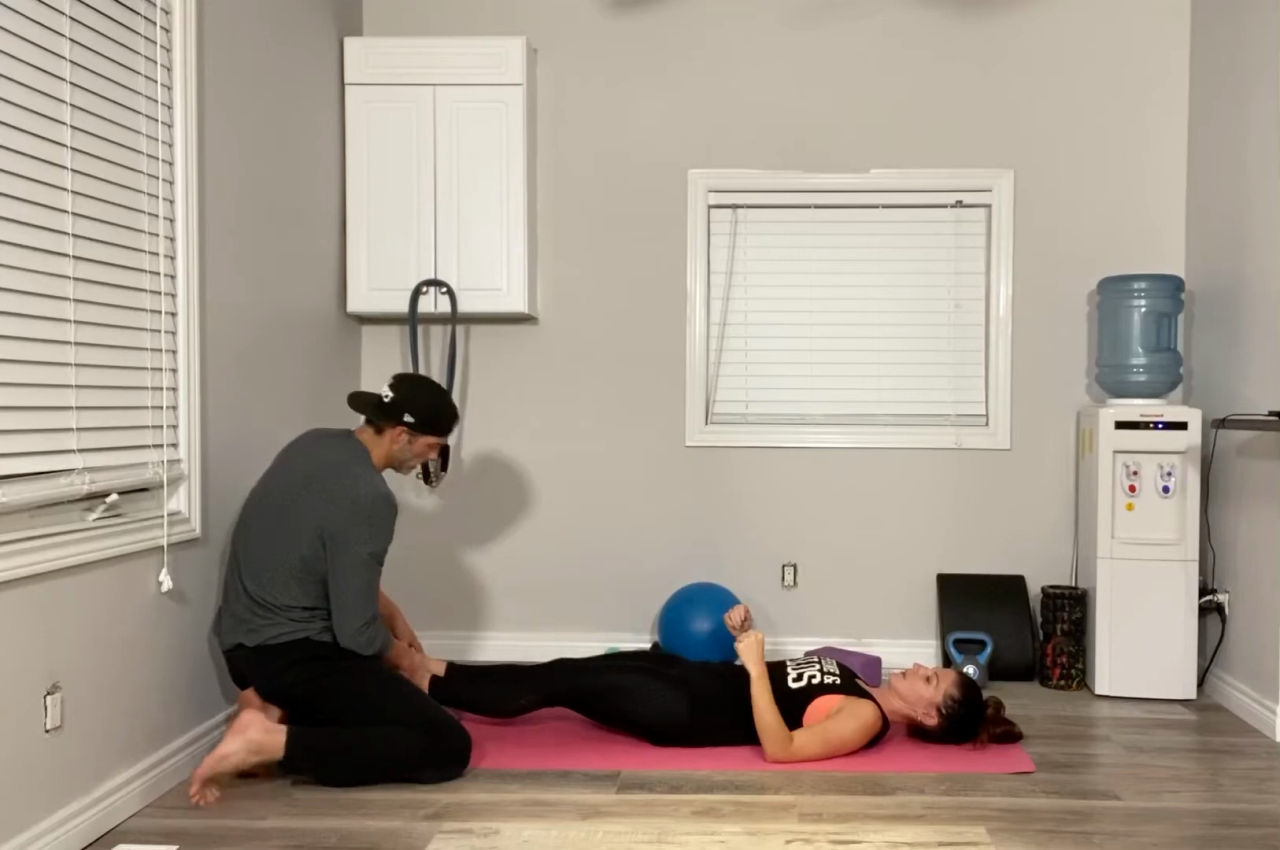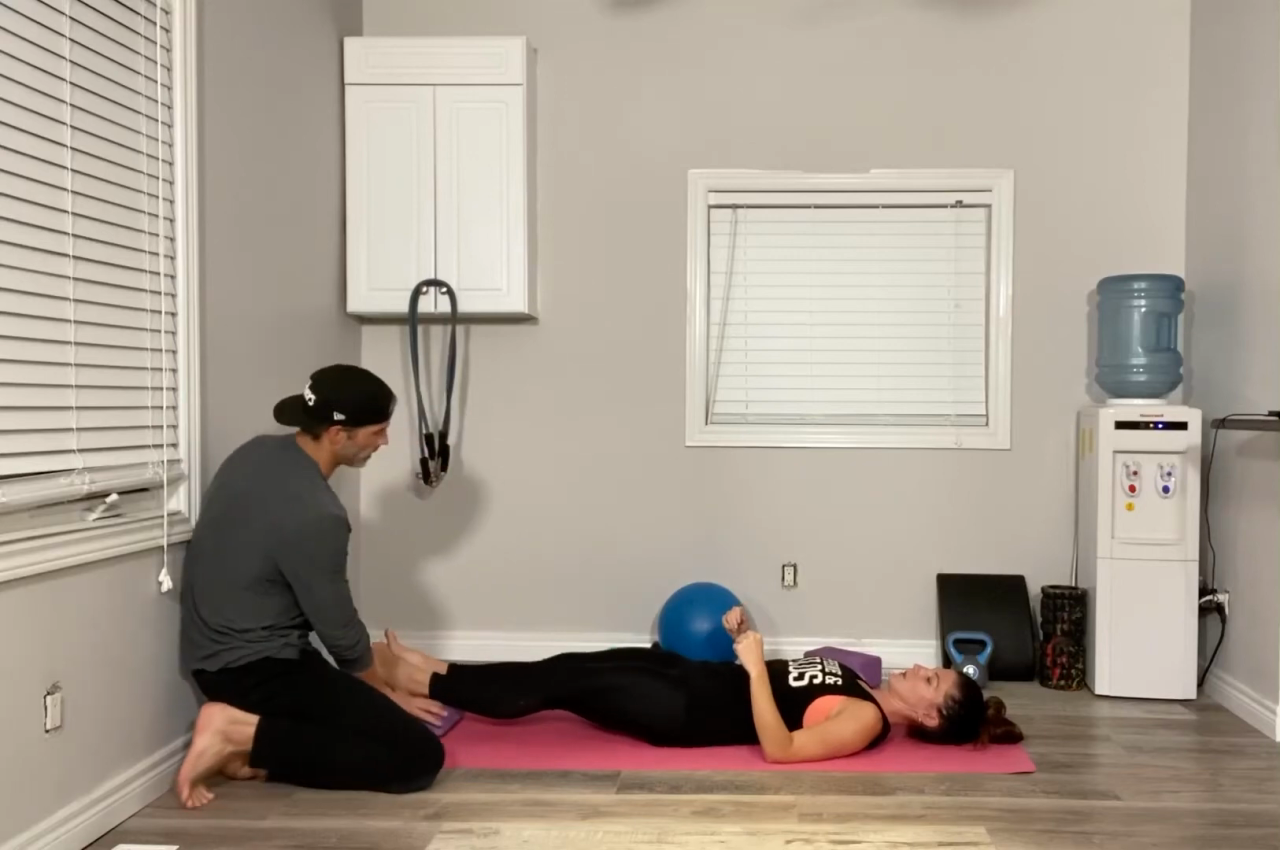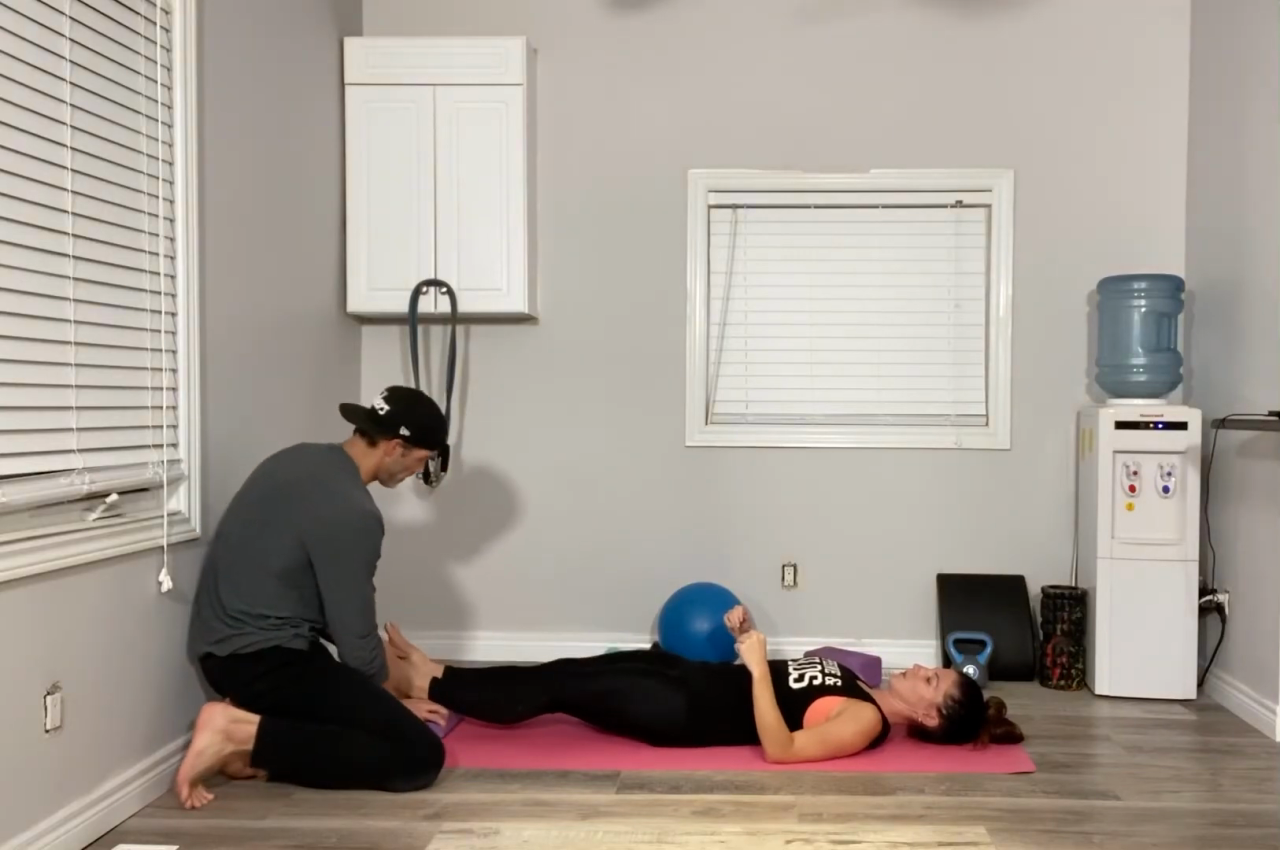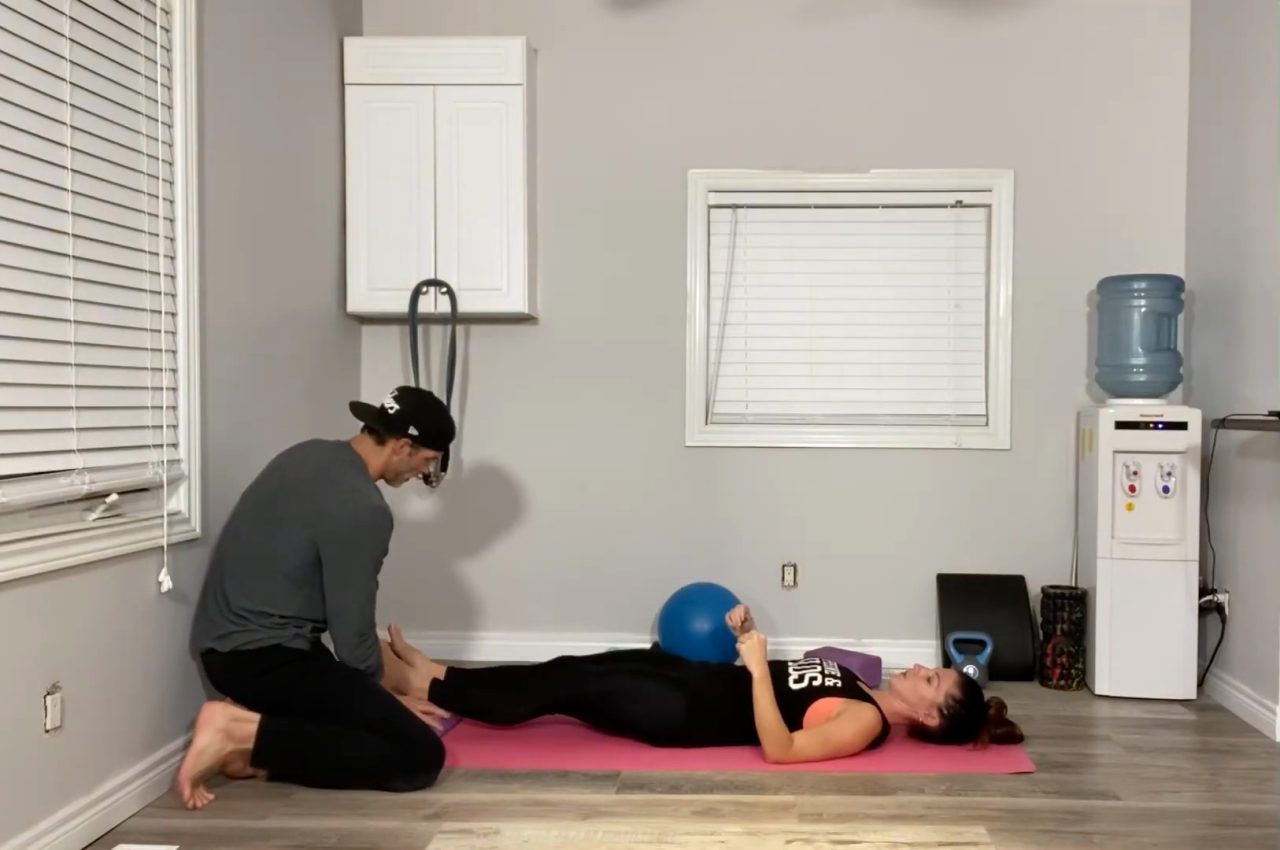
dt=0.7s
person 1, frame 1
left shoulder: (866, 719)
right shoulder: (861, 688)
left elbow: (780, 746)
left wrist: (754, 663)
right wrist: (747, 638)
left hip: (699, 714)
right hip: (707, 678)
left knee: (568, 686)
right knee: (568, 669)
left ankle: (430, 685)
right ankle: (439, 671)
person 1, frame 2
left shoulder: (866, 722)
right shoulder: (860, 688)
left elbow: (778, 746)
left wrist: (756, 666)
right wrist: (746, 637)
left hip: (699, 714)
right hip: (703, 678)
left knee: (568, 686)
right knee: (569, 665)
left ankle: (427, 685)
right ankle: (436, 671)
person 1, frame 3
left shoulder: (865, 723)
right shoulder: (859, 689)
left elbow: (779, 747)
left wrist: (756, 664)
right wrist: (749, 638)
left hip: (699, 713)
right hip: (704, 677)
left knee: (568, 690)
right knee: (572, 670)
left ankle: (426, 688)
right ankle: (436, 672)
person 1, frame 4
left shoulder: (863, 724)
right shoulder: (857, 687)
left elbow: (779, 747)
left wrist: (757, 664)
right wrist: (752, 638)
left hip: (700, 713)
right hip: (704, 679)
left knee: (572, 690)
right knee: (568, 669)
left ankle: (432, 691)
right ankle: (439, 675)
person 2, frame 1
left shoulder: (314, 445)
right shoulder: (368, 497)
right elbow: (356, 631)
left wrist: (394, 617)
right wrist: (403, 659)
left hip: (244, 641)
right hip: (290, 652)
right knee: (448, 748)
left ankle: (274, 710)
right ankle: (270, 741)
person 2, frame 2
left shoulder: (260, 452)
right shoulder: (313, 516)
right elbow: (339, 627)
right wrist: (385, 691)
left hip: (221, 655)
right hip: (255, 667)
left knee: (361, 716)
right knee: (419, 757)
left ankle: (248, 729)
right ankle: (241, 733)
person 2, frame 3
left shoulder: (302, 459)
right shoulder: (351, 512)
right elbow: (355, 641)
left wrist: (398, 675)
right wrist: (394, 699)
left hip: (226, 646)
right hip: (260, 657)
left knee: (362, 716)
right knee: (419, 755)
left ankle: (251, 715)
right ankle: (242, 734)
person 2, frame 4
left shoulder: (310, 455)
right shoulder: (362, 509)
right elbow: (353, 644)
left wrist: (390, 664)
right wrist: (393, 694)
left hip: (226, 644)
right hip: (262, 655)
left knee: (368, 718)
right knee: (420, 756)
left ankle: (252, 719)
right ankle: (243, 734)
